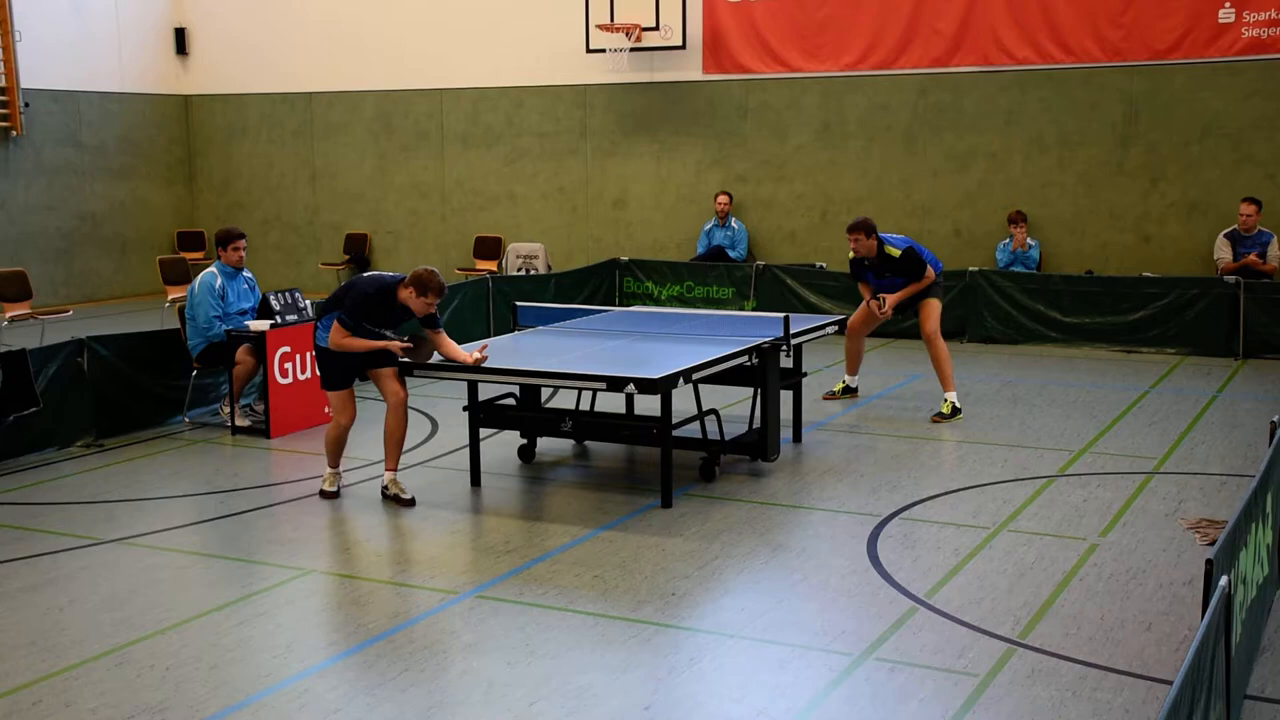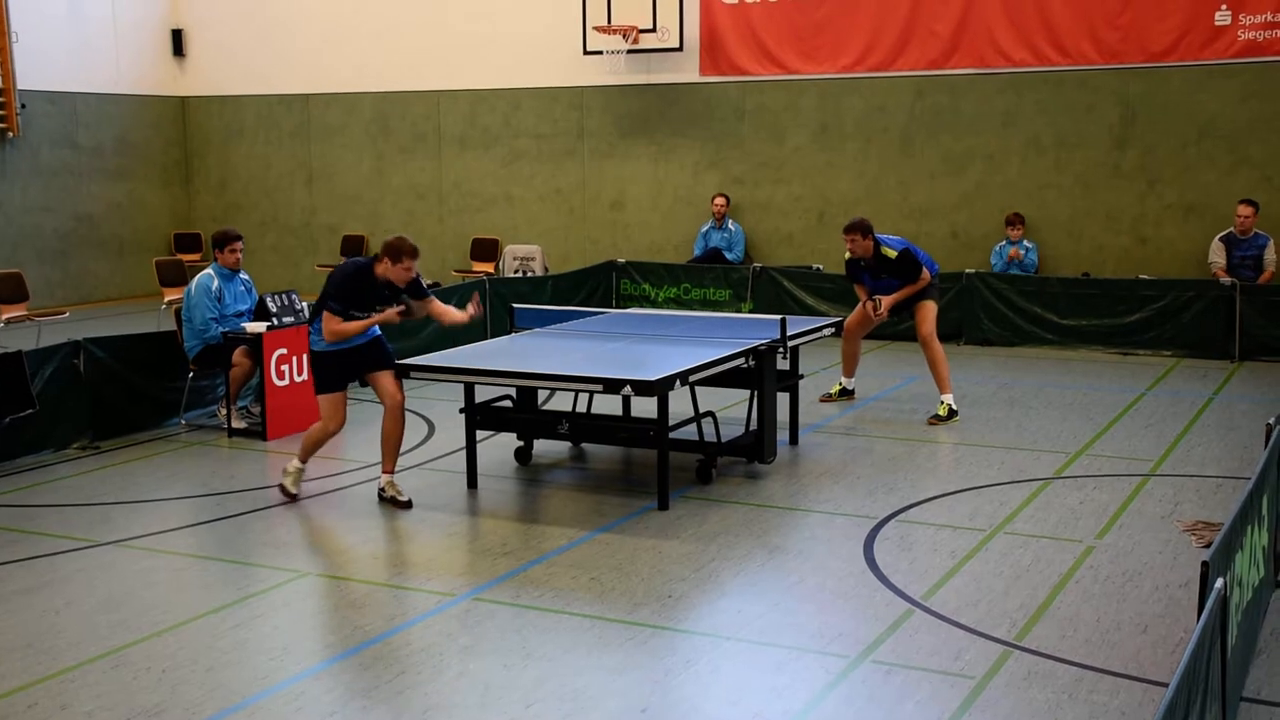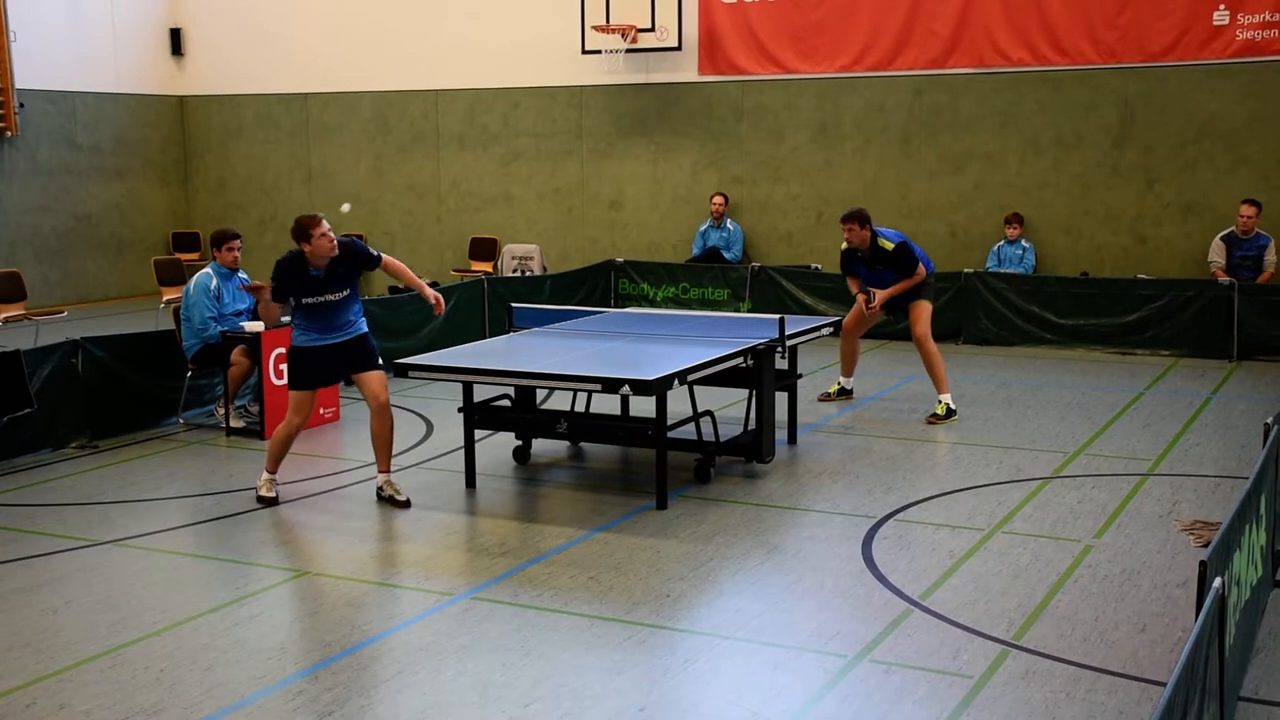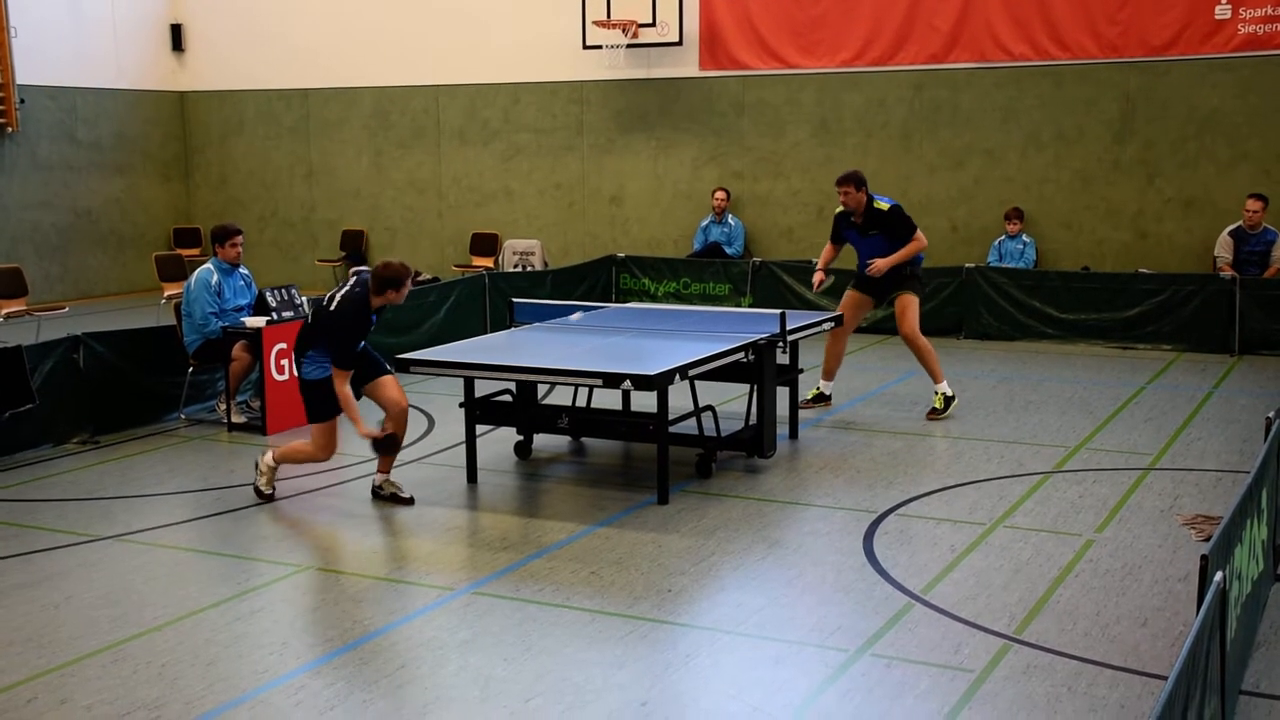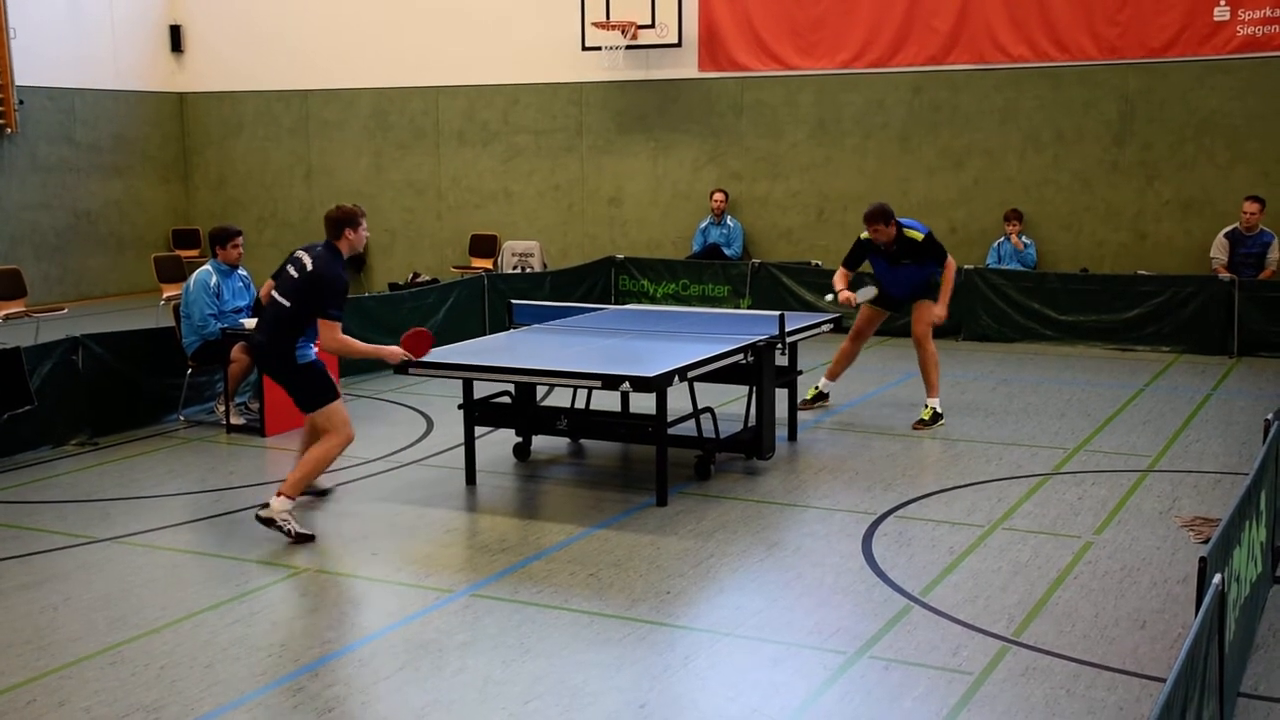
dt=0.5s
person 1, frame 1
left shoulder: (422, 298)
right shoulder: (369, 293)
left elbow: (440, 340)
right elbow: (337, 340)
left wrist: (466, 357)
right wrist: (386, 346)
left hip: (375, 337)
right hip: (334, 339)
left knee: (398, 397)
right knee: (344, 418)
left ankle: (390, 480)
right ankle: (332, 472)
person 1, frame 2
left shoulder: (404, 277)
right shoulder: (348, 277)
left elbow: (435, 308)
right elbow: (331, 333)
left wrist: (463, 316)
right wrist: (379, 319)
left hip: (367, 338)
right hip: (329, 345)
left knee: (395, 401)
right knee: (333, 423)
left ankle: (387, 481)
right ankle: (296, 467)
person 1, frame 3
left shoulder: (349, 249)
right shoulder: (288, 268)
left elbow: (389, 264)
right elbow: (271, 318)
left wrist: (426, 290)
right wrist: (263, 299)
left hip: (353, 336)
right hip: (309, 345)
left knee: (380, 401)
right knee: (296, 420)
left ankle: (385, 482)
right ankle: (268, 477)
person 1, frame 4
left shoulder: (367, 279)
right shoulder: (348, 323)
left elbow: (356, 271)
right elbow: (341, 383)
right wrist: (360, 426)
left hip: (353, 352)
right hip: (319, 364)
left knee: (399, 407)
right knee: (323, 450)
left ankle: (382, 481)
right ankle: (269, 462)
person 1, frame 5
left shoulder: (305, 253)
right shoulder: (332, 276)
left elbow: (266, 294)
right elbow: (331, 341)
right wrist: (383, 352)
left hip: (267, 344)
right hip: (289, 354)
left knee: (322, 409)
right knee: (339, 434)
left ankle: (301, 477)
right ankle: (278, 507)
person 2, frame 1
left shoulder: (901, 251)
right shoulder: (856, 258)
left elbow: (929, 276)
right elbow: (863, 282)
left wrist: (897, 298)
right wrist: (870, 300)
left hip: (925, 283)
right hip: (887, 290)
left knee: (930, 333)
right knee: (853, 328)
left ankle: (952, 401)
right ankle: (850, 384)
person 2, frame 2
left shoulder: (897, 253)
right shoulder: (851, 259)
left elbow: (924, 278)
right elbow: (859, 283)
left wrist: (892, 300)
right wrist: (866, 301)
left hip: (921, 285)
right hip: (883, 291)
left knee: (926, 335)
right knee: (850, 329)
left ankle: (948, 404)
right ankle: (846, 386)
person 2, frame 3
left shoulder: (893, 246)
right shoulder: (848, 250)
left elbow: (920, 273)
right elbow: (852, 277)
left wrist: (887, 293)
right wrist: (858, 294)
left hip: (917, 283)
right hip: (880, 289)
left knee: (921, 336)
right knee: (848, 329)
left ankle: (946, 403)
right ankle: (845, 386)
person 2, frame 4
left shoulder: (888, 211)
right shoulder: (842, 216)
left elbow: (920, 242)
right elbow: (833, 245)
left wrist: (889, 261)
right wrist: (820, 269)
left hip: (903, 272)
right hip: (869, 274)
left knee: (908, 332)
right knee: (838, 327)
left ankle: (943, 391)
right ankle: (824, 391)
person 2, frame 5
left shoulder: (919, 237)
right shoulder: (866, 241)
left elbow: (949, 265)
right elbow: (844, 270)
left wrist: (941, 304)
right wrist: (842, 290)
left hip: (922, 287)
right hip: (886, 288)
left knee: (921, 337)
right knee: (857, 335)
left ankle: (933, 407)
right ankle: (822, 389)
person 3, frame 1
left shoulder: (246, 276)
right shoulder: (208, 281)
left elbow: (259, 312)
right elbow: (211, 329)
right hip: (209, 344)
right knee: (249, 356)
left ankle: (262, 401)
right ankle: (230, 405)
person 3, frame 2
left shoulder: (243, 278)
right shoulder: (205, 283)
left elbow: (256, 314)
right elbow: (207, 330)
right hip: (206, 347)
right knee: (247, 358)
left ankle: (259, 403)
right ankle: (227, 407)
person 3, frame 3
left shoulder: (241, 277)
right shoulder: (203, 282)
left elbow: (254, 313)
right elbow: (206, 330)
left hip: (238, 339)
right hip: (204, 345)
right knee: (244, 357)
left ankle: (257, 402)
right ankle: (224, 406)
person 3, frame 4
left shoulder: (243, 273)
right shoulder: (204, 278)
left elbow: (255, 308)
right elbow: (207, 325)
right hip: (205, 341)
right knee: (245, 352)
left ankle: (259, 397)
right ankle: (226, 401)
person 3, frame 5
left shoulder: (241, 274)
right shoulder: (203, 279)
left elbow: (254, 310)
right elbow: (206, 327)
right wrist: (240, 330)
right hip: (204, 343)
right knee: (244, 353)
right ankle: (224, 403)
